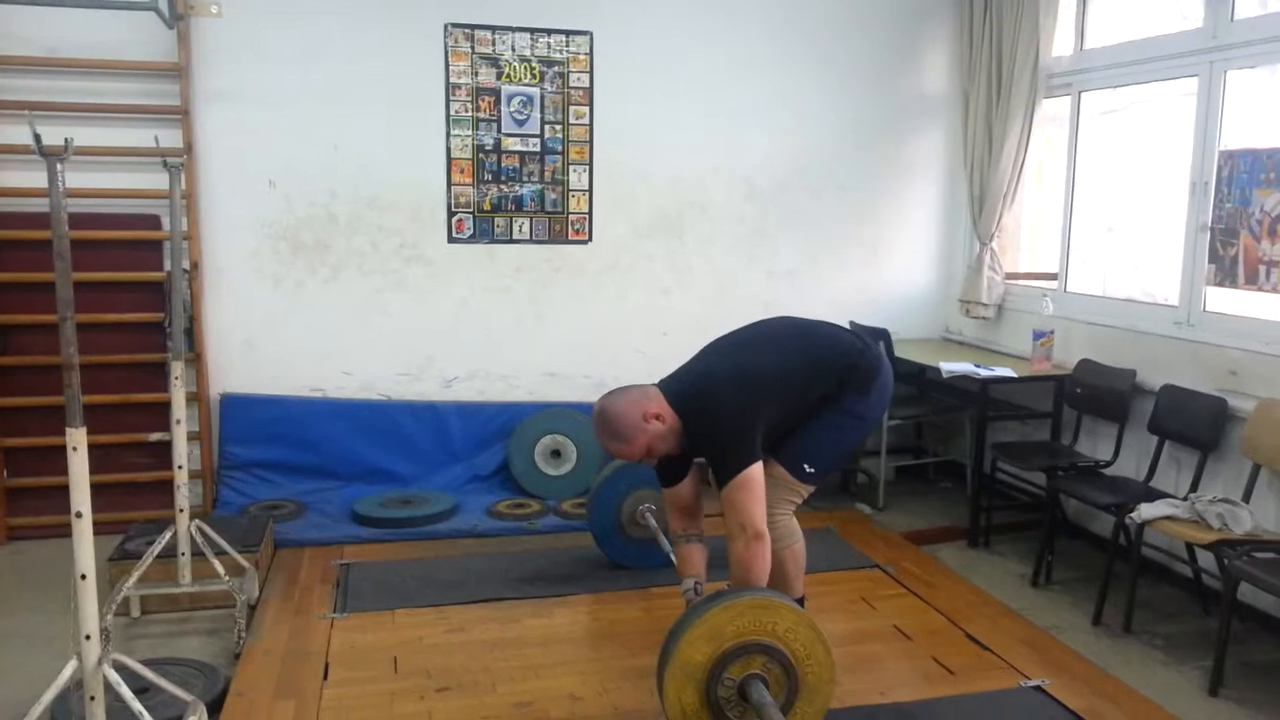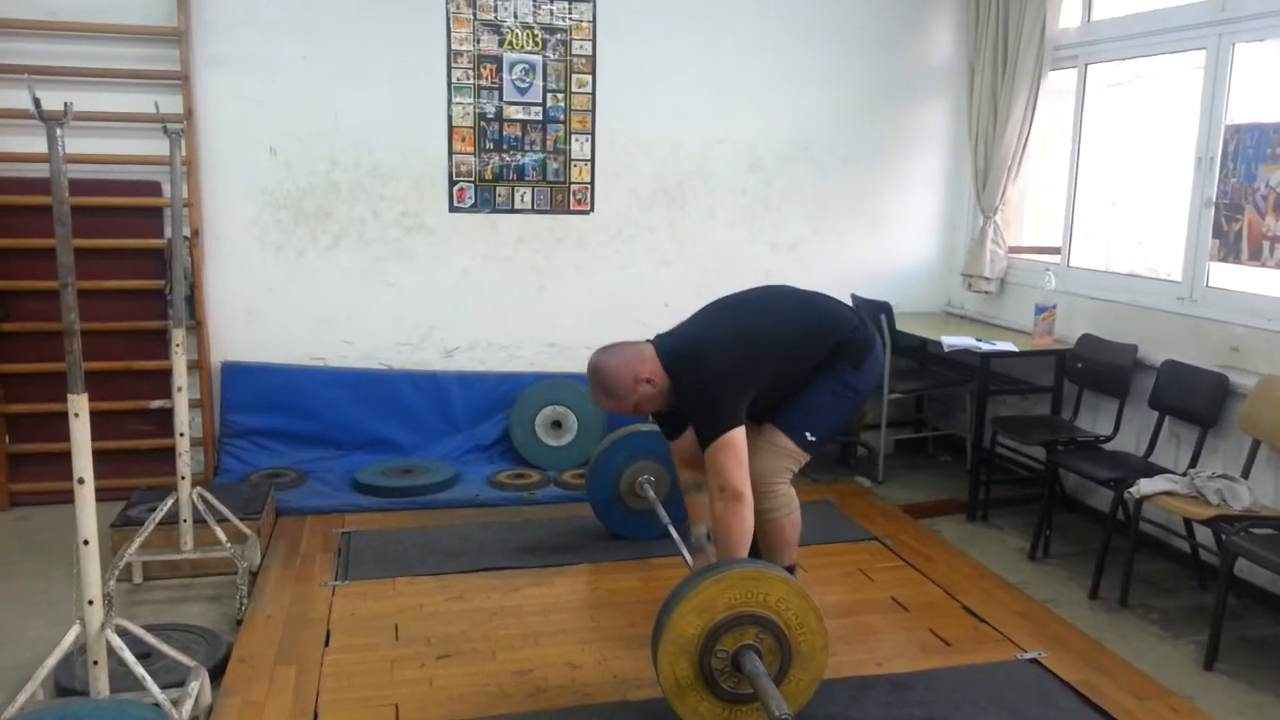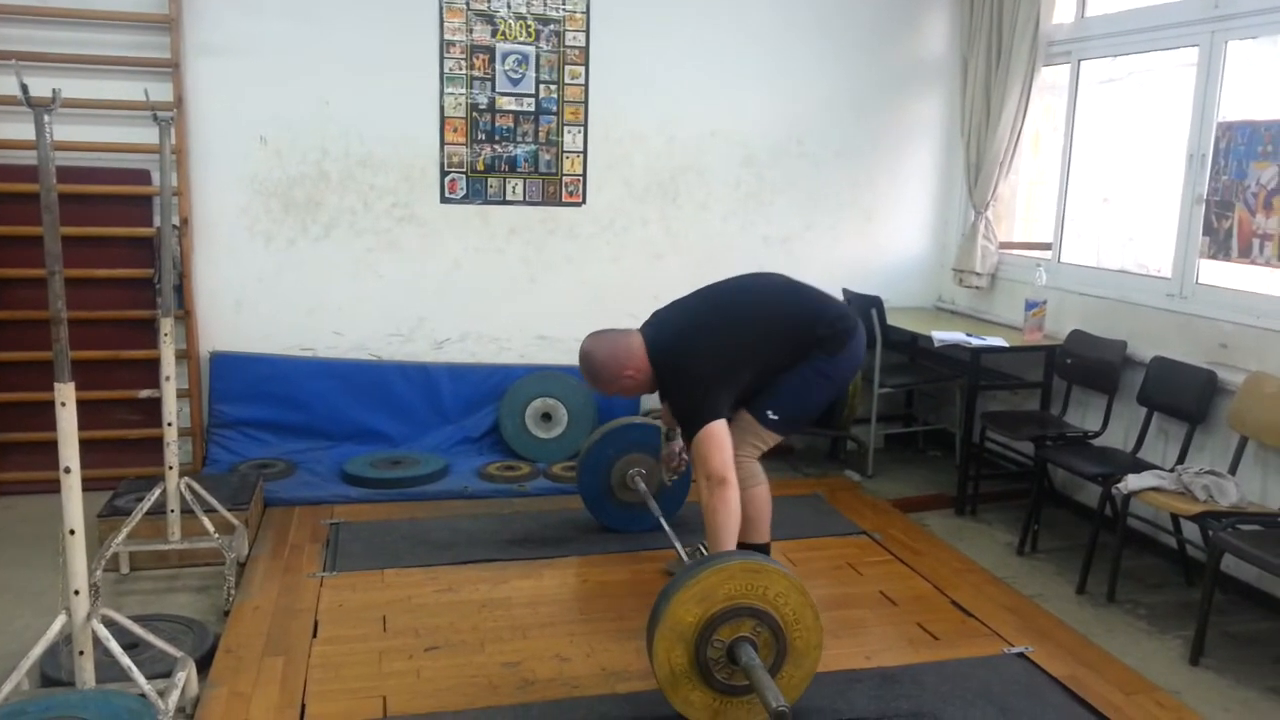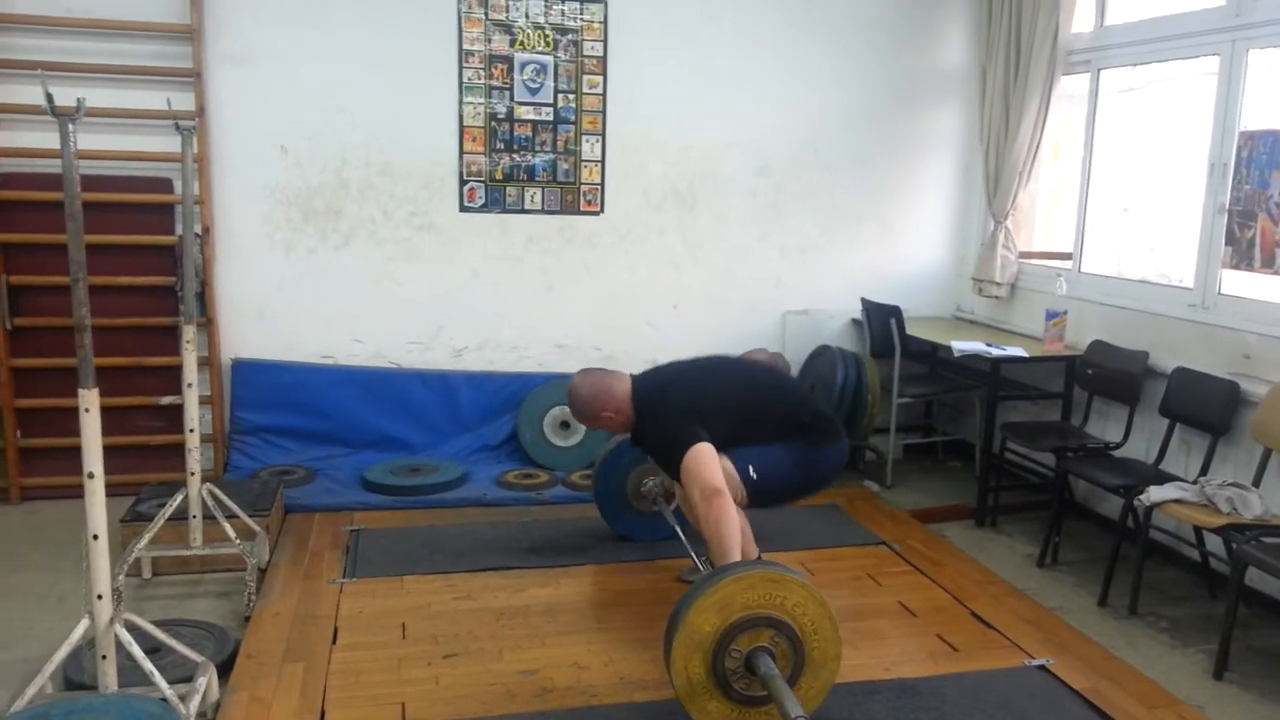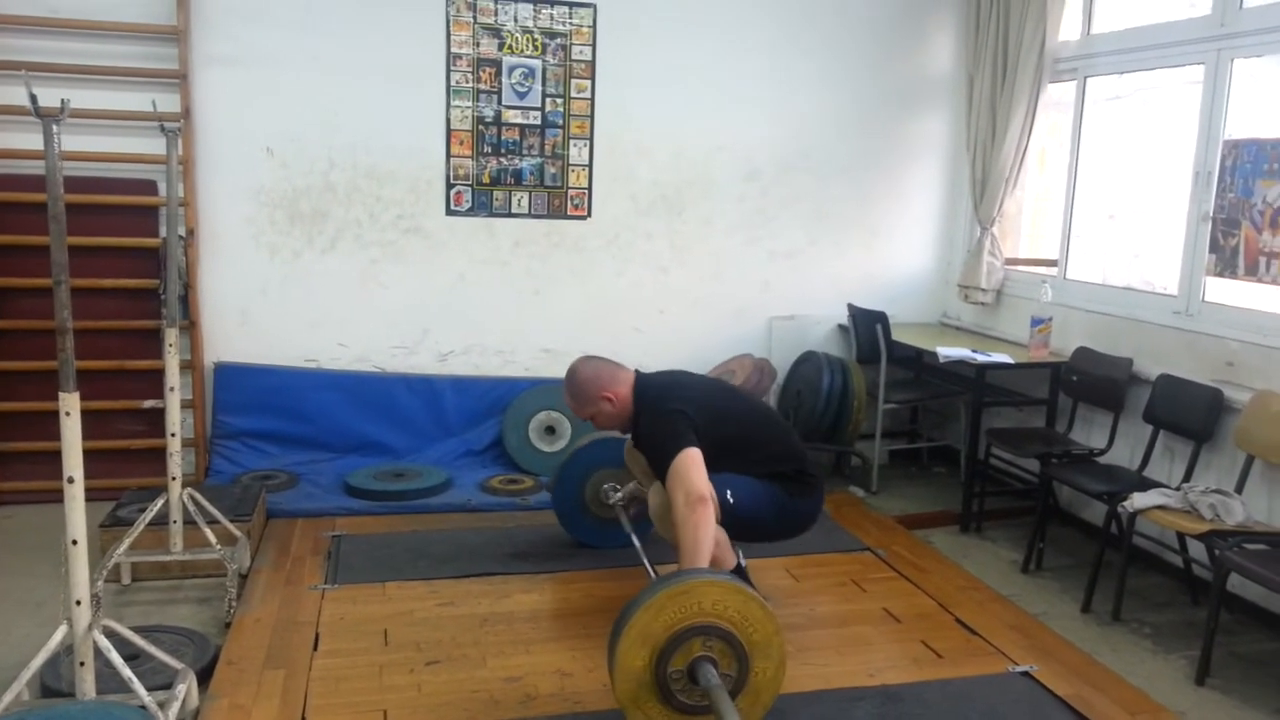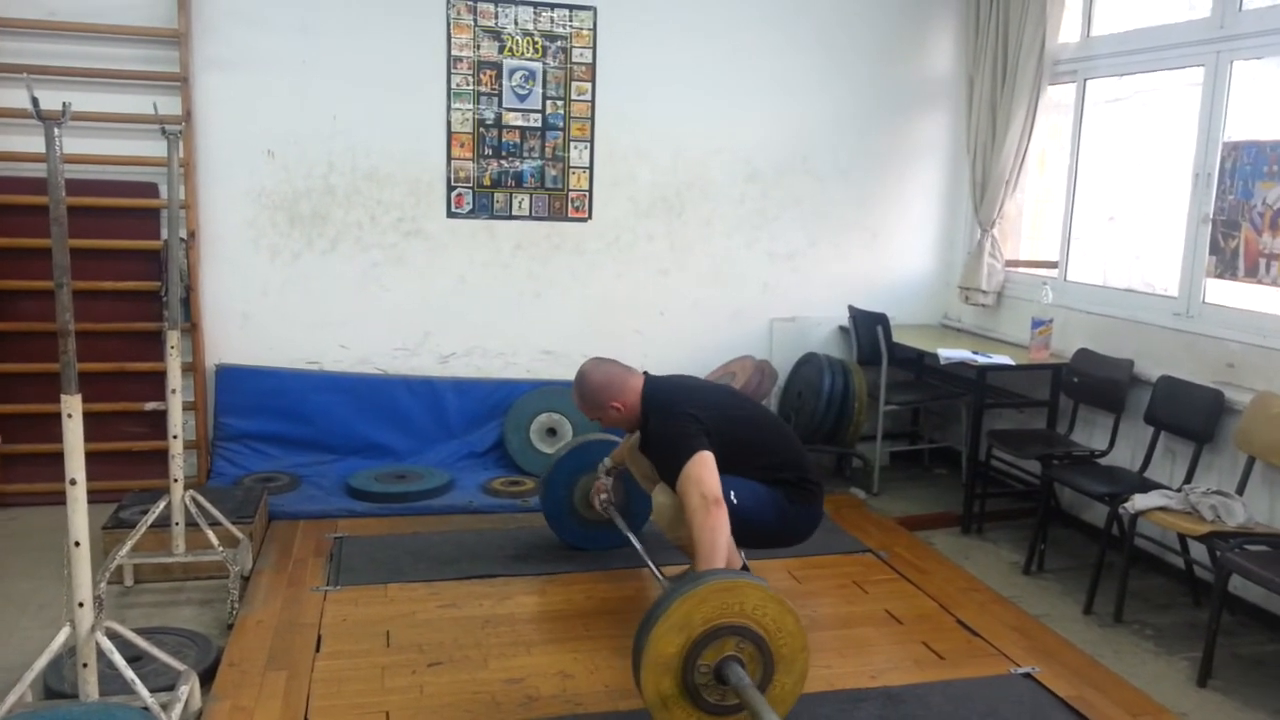
dt=0.5s
person 1, frame 1
left shoulder: (719, 419)
right shoulder: (670, 410)
left elbow: (750, 532)
right elbow: (685, 518)
right wrist: (694, 598)
left hip: (857, 381)
right hip: (803, 377)
left knee: (769, 504)
right knee: (736, 487)
person 1, frame 2
left shoulder: (708, 380)
right shoulder: (665, 361)
left elbow: (731, 493)
right elbow: (691, 466)
right wrist: (701, 543)
left hip: (848, 355)
right hip: (796, 354)
left knee: (765, 471)
right knee: (732, 462)
person 1, frame 3
left shoulder: (692, 370)
right shoulder: (653, 339)
left elbow: (717, 478)
left hip: (831, 343)
right hip: (789, 336)
left knee: (737, 451)
right knee: (718, 449)
right ankle: (717, 550)
person 1, frame 4
left shoulder: (664, 416)
right shoulder: (653, 388)
left elbow: (712, 495)
left hip: (816, 447)
right hip: (791, 429)
left knee: (700, 491)
right ankle: (745, 560)
person 1, frame 5
left shoulder: (663, 416)
right shoulder: (654, 392)
left elbow: (695, 501)
right wrist: (640, 487)
left hip: (790, 498)
left knee: (668, 501)
right knee: (637, 453)
right ankle: (726, 559)
person 1, frame 6
left shoulder: (673, 422)
right shoulder: (659, 394)
left elbow: (708, 505)
right elbow: (639, 433)
right wrist: (608, 469)
left hip: (790, 505)
left knee: (671, 502)
right knee: (639, 451)
right ankle: (728, 560)
